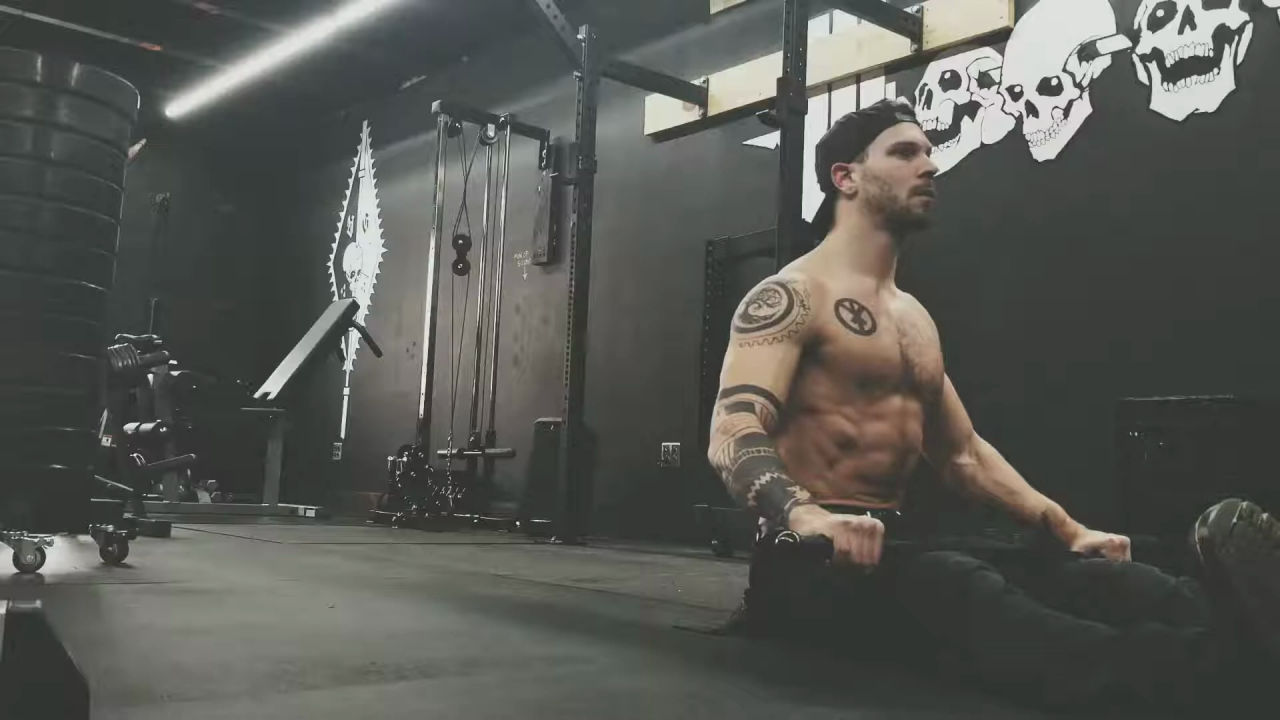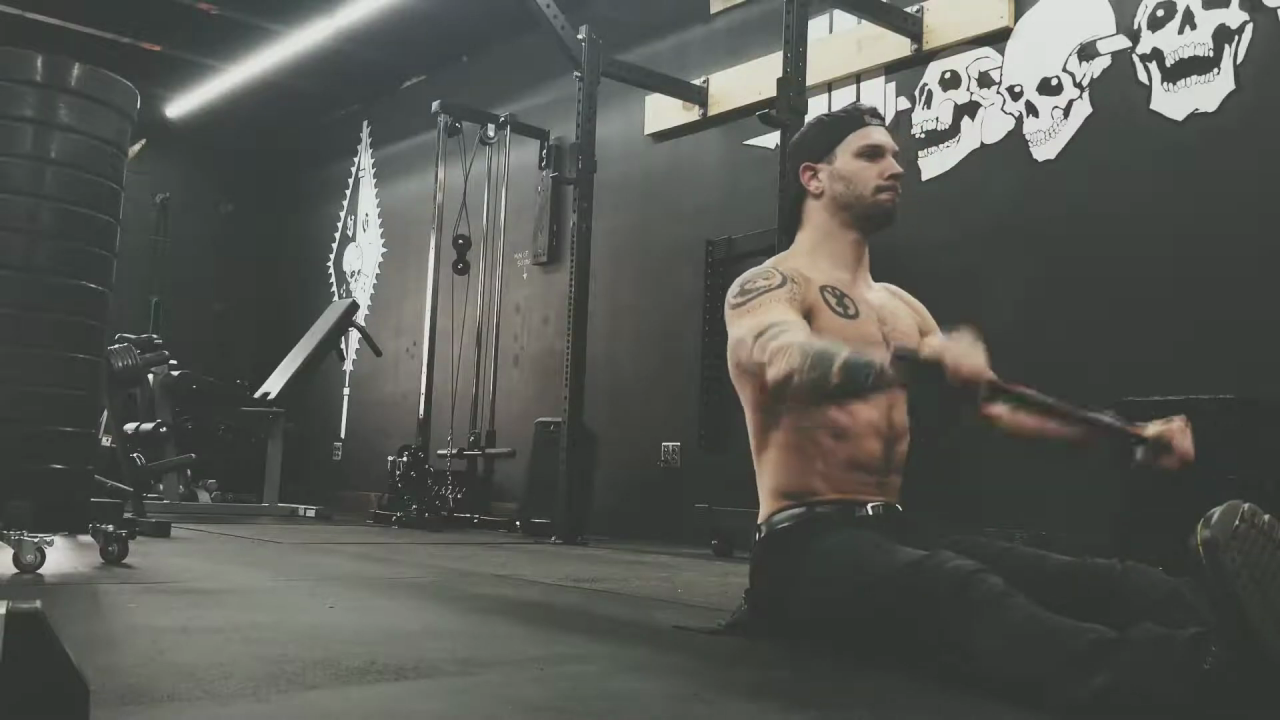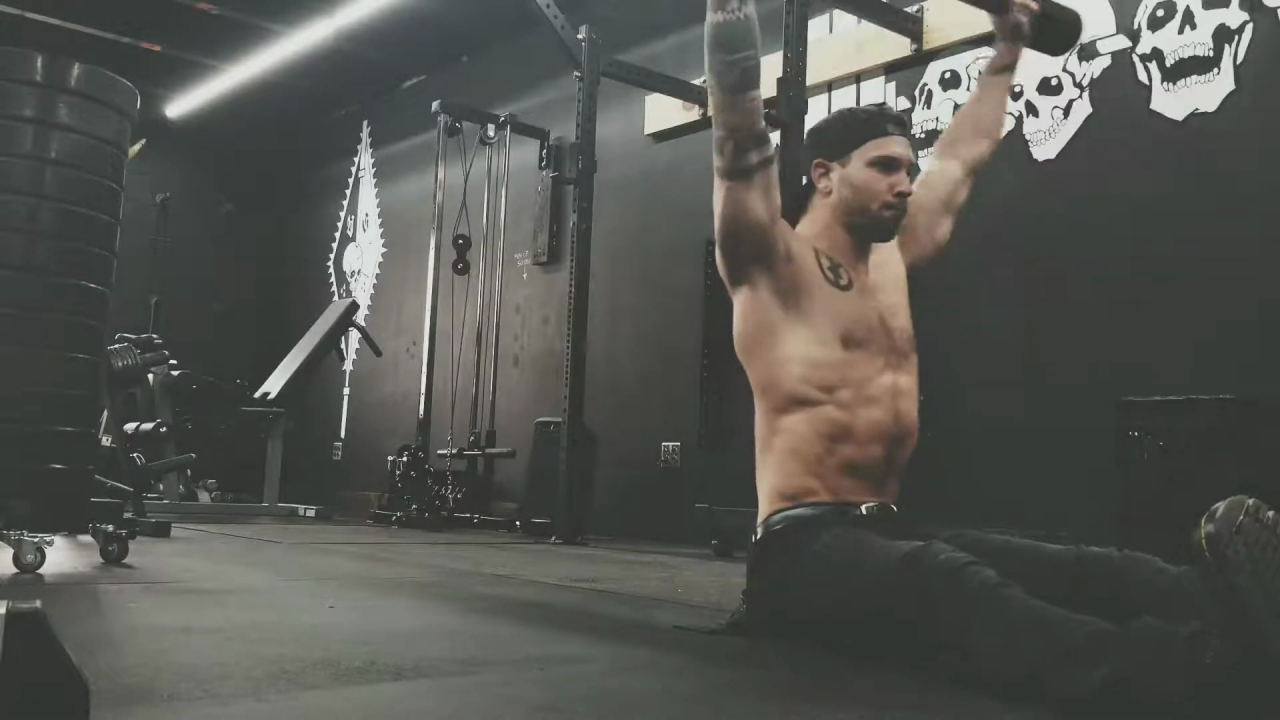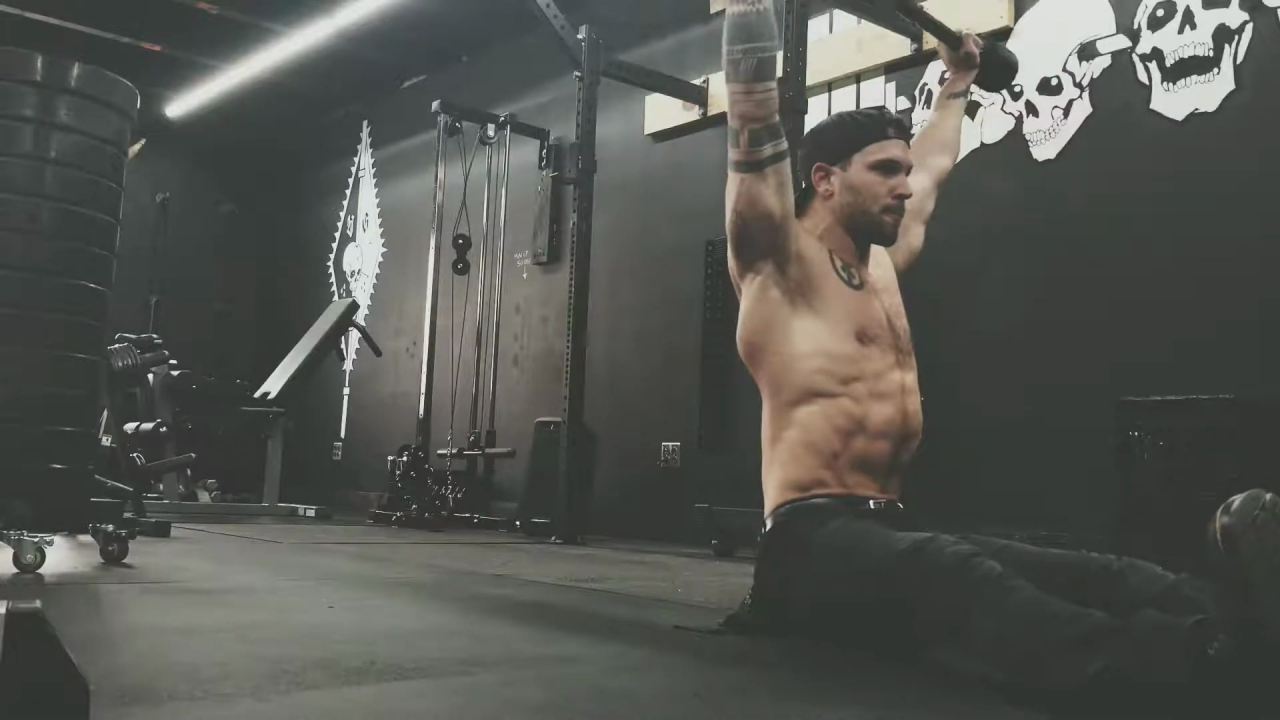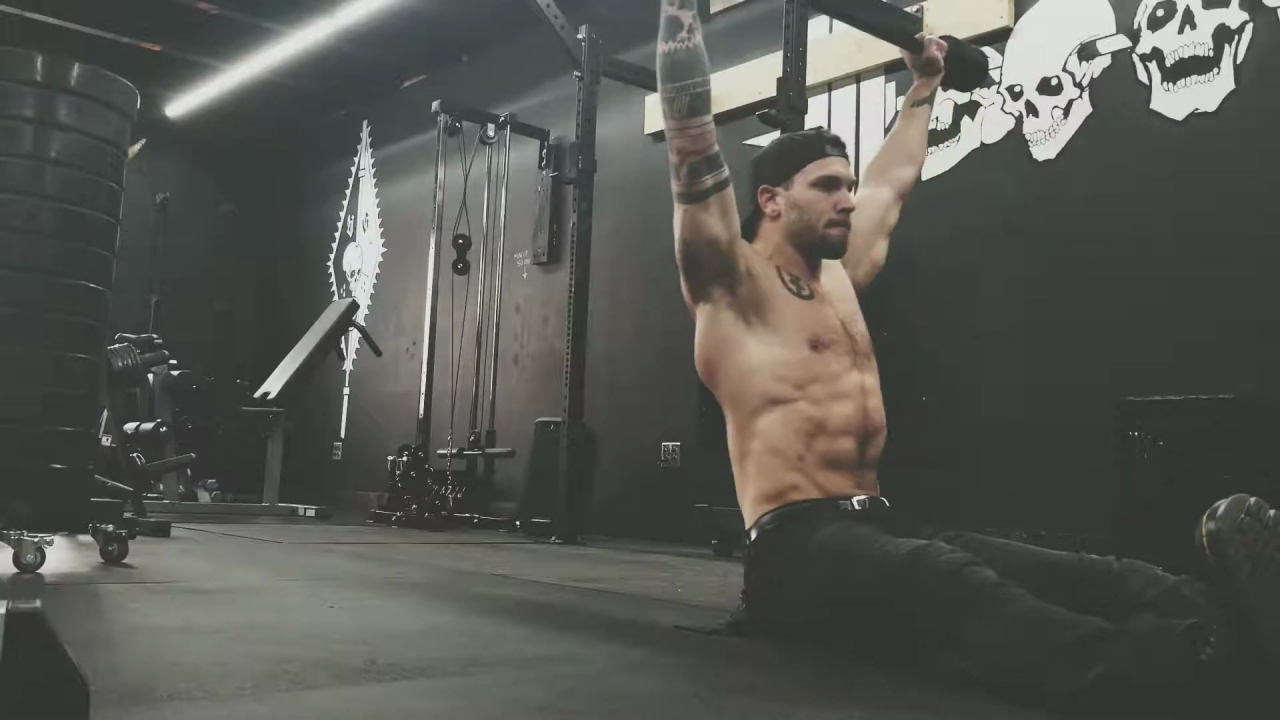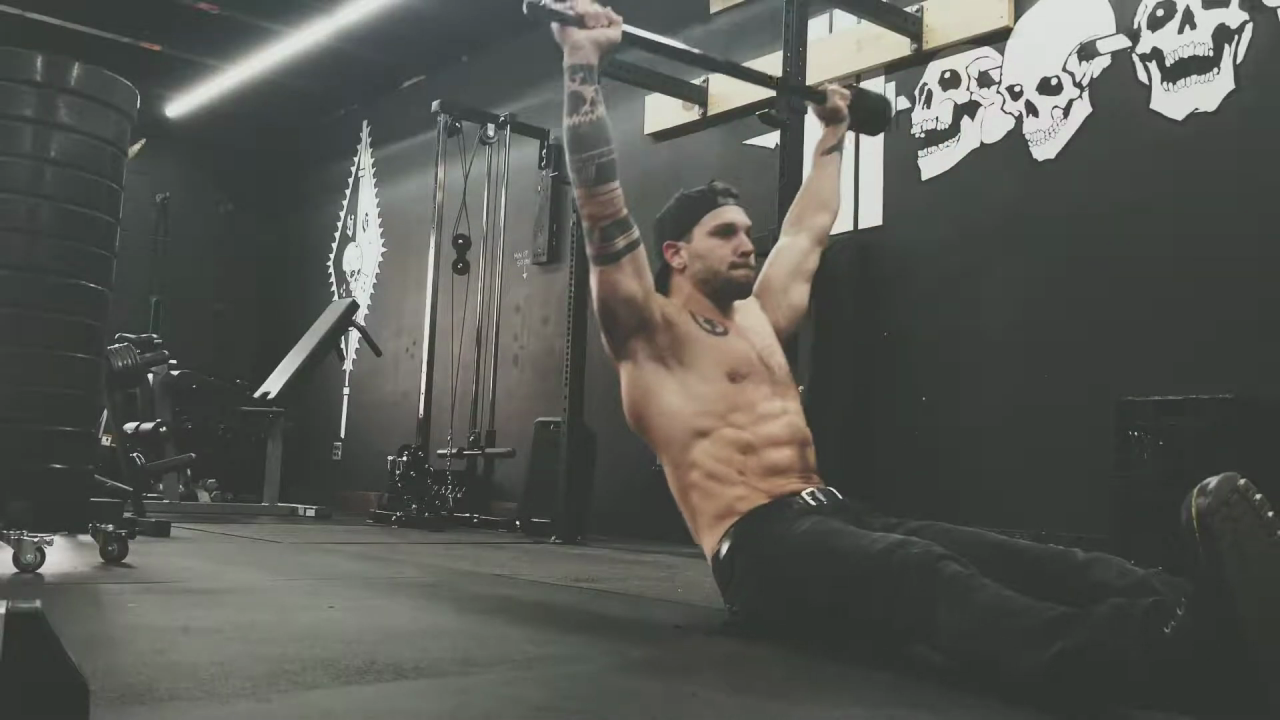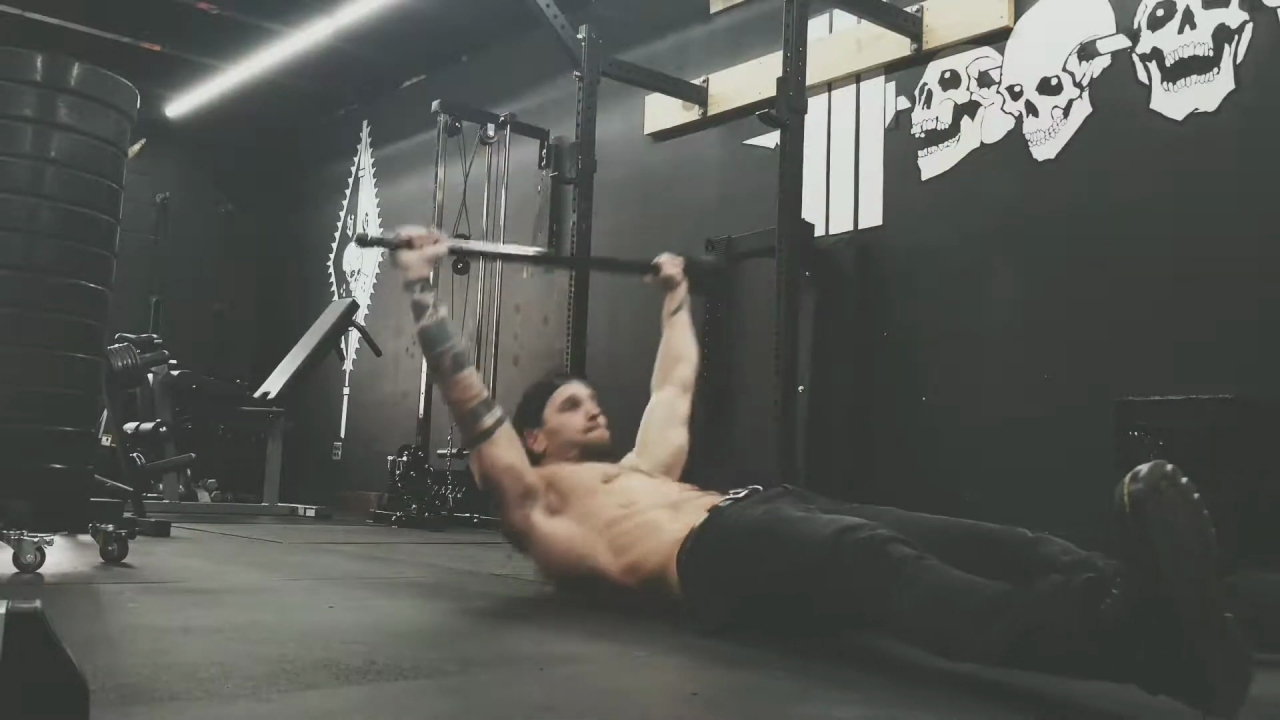
dt=0.4s
person 1, frame 1
left shoulder: (915, 318)
right shoulder: (791, 297)
left elbow: (963, 452)
right elbow: (732, 434)
left wrist: (1066, 526)
right wrist: (806, 516)
left hip: (888, 545)
right hip: (807, 558)
left knee: (1078, 576)
right knee: (959, 590)
right ankle: (1194, 659)
person 1, frame 2
left shoulder: (901, 307)
right shoulder: (764, 289)
left elbow: (996, 398)
right elbow: (788, 365)
right wrist: (906, 360)
left hip: (891, 533)
right hip: (806, 549)
left knee: (1079, 580)
right knee: (958, 591)
right ankle: (1189, 664)
person 1, frame 3
left shoulder: (890, 260)
right shoulder: (771, 263)
left elbow: (963, 158)
right elbow: (737, 125)
left hip: (888, 535)
right hip: (803, 551)
left knee: (1096, 569)
right knee: (953, 587)
right ankle: (1187, 661)
person 1, frame 4
left shoulder: (880, 263)
right shoulder: (778, 262)
left elbow: (933, 168)
right elbow: (755, 113)
left wrist: (958, 81)
left hip: (890, 532)
right hip: (810, 547)
left knee: (1092, 576)
right knee: (955, 577)
right ankle: (1185, 656)
person 1, frame 5
left shoulder: (839, 278)
right shoulder: (732, 284)
left elbow: (894, 182)
right elbow: (693, 145)
left wrist: (924, 88)
left hip: (878, 526)
right hip: (796, 550)
left knee: (1073, 573)
right knee: (949, 584)
right ankle: (1182, 658)
person 1, frame 6
left shoulder: (757, 318)
right shoulder: (650, 336)
left elbow: (812, 231)
right elbow: (604, 215)
left wrist: (833, 133)
right wrist: (587, 64)
left hip: (831, 515)
right hip: (763, 544)
left knee: (1025, 559)
right knee: (924, 574)
left ankle: (1209, 610)
right ankle: (1145, 646)
person 1, frame 7
left shoulder: (633, 474)
right shoulder: (534, 501)
left elbow: (674, 396)
right elbow: (470, 406)
left wrist: (677, 297)
right wrist: (423, 284)
left hip: (768, 512)
right hip: (718, 553)
left knee: (993, 543)
right knee: (887, 566)
left ankle: (1160, 625)
right ankle: (1128, 628)
